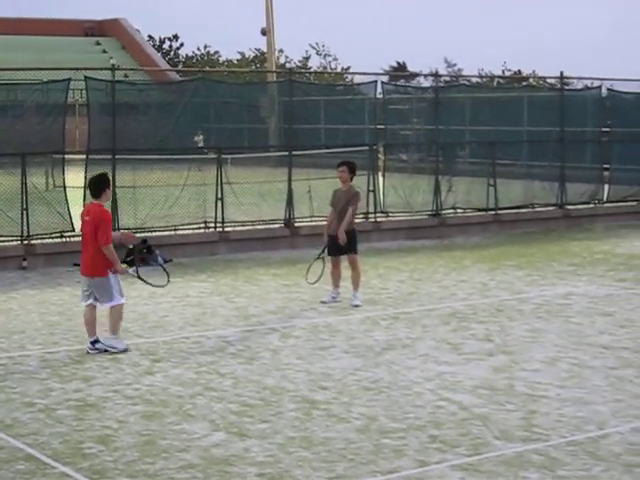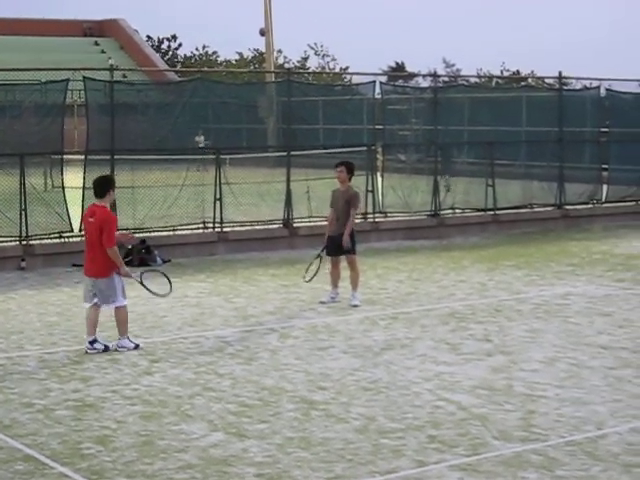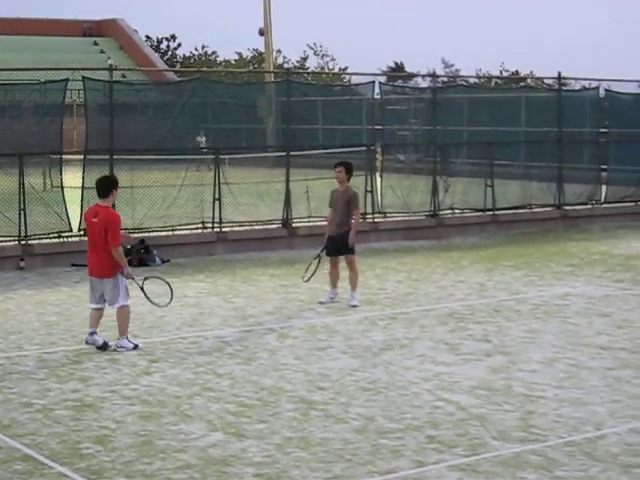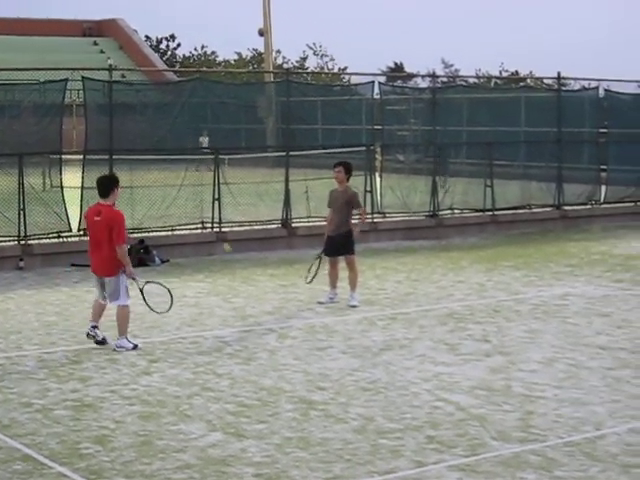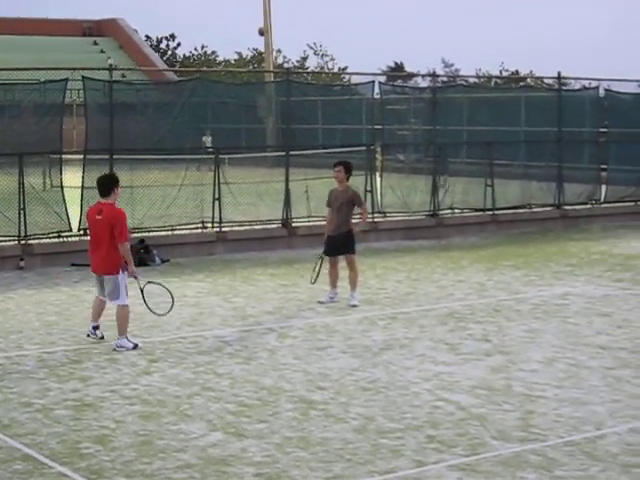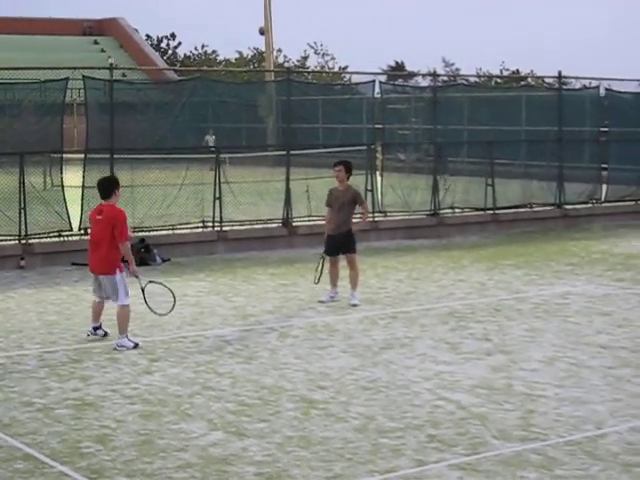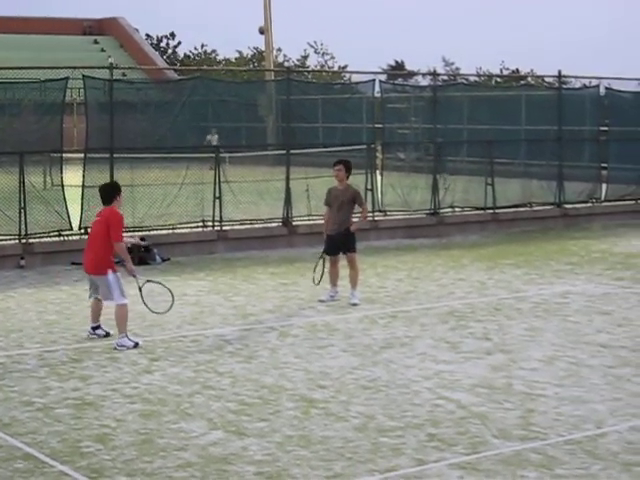
dt=0.1s
person 1, frame 1
left shoulder: (86, 211)
right shoulder: (104, 213)
right elbow: (105, 245)
left wrist: (119, 236)
right wrist: (117, 264)
left hip: (87, 267)
right hip: (102, 268)
left knee: (90, 304)
right knee: (117, 302)
left ankle: (93, 341)
right ankle: (113, 340)
person 1, frame 2
left shoulder: (88, 212)
right shoulder: (108, 216)
right elbow: (110, 246)
left wrist: (119, 236)
right wrist: (122, 266)
left hip: (90, 268)
right hip: (107, 269)
left knee: (93, 305)
right knee: (120, 303)
left ankle: (92, 341)
right ankle: (123, 340)
person 1, frame 3
left shoulder: (89, 213)
right shoulder: (112, 216)
right elbow: (115, 247)
right wrist: (125, 267)
left hip: (94, 268)
right hip: (111, 269)
left knee: (98, 304)
right knee: (123, 303)
left ankle: (92, 333)
right ankle: (122, 341)
person 1, frame 4
left shoulder: (90, 212)
right shoulder: (116, 215)
right elbow: (120, 245)
right wrist: (128, 266)
left hip: (96, 265)
right hip: (113, 267)
left knee: (102, 297)
right knee: (122, 303)
left ankle: (93, 327)
right ankle: (122, 340)
person 1, frame 5
left shoulder: (91, 211)
right shoulder: (118, 213)
right elbow: (122, 243)
right wrist: (130, 264)
left hip: (96, 263)
right hip: (113, 265)
left knee: (101, 295)
right knee: (122, 302)
left ankle: (94, 327)
right ankle: (122, 340)
person 1, frame 6
left shoulder: (95, 212)
right shoulder: (118, 213)
right elbow: (123, 243)
left wrist: (125, 236)
right wrist: (131, 263)
left hip: (95, 263)
right hip: (110, 265)
left knee: (100, 296)
right knee: (123, 301)
left ankle: (95, 328)
right ankle: (122, 339)
person 1, frame 7
left shoulder: (100, 215)
right shoulder: (115, 215)
right elbow: (117, 243)
left wrist: (131, 241)
right wrist: (128, 263)
left hip: (89, 263)
right hip: (103, 265)
left knee: (97, 295)
right knee: (120, 301)
left ankle: (95, 328)
right ankle: (122, 339)
person 2, frame 1
left shoulder: (354, 193)
right shoulder: (336, 192)
left elbow: (350, 213)
left wrist: (342, 230)
right wrist: (326, 231)
left hip: (348, 233)
right hip: (334, 233)
left knee: (353, 262)
right knee: (335, 263)
left ankle: (356, 295)
right ankle: (335, 293)
person 2, frame 2
left shoulder: (353, 193)
right shoulder: (334, 192)
left elbow: (353, 215)
left wrist: (347, 234)
right wrist: (327, 232)
left hip: (346, 234)
right hip: (333, 234)
left knee: (352, 263)
right knee: (334, 263)
left ankle: (355, 295)
right ankle: (334, 293)
person 2, frame 3
left shoulder: (352, 194)
right shoulder: (333, 193)
left elbow: (357, 215)
left wrist: (353, 233)
right wrist: (327, 232)
left hip: (346, 234)
right hip: (332, 234)
left knee: (351, 263)
right knee: (333, 264)
left ankle: (354, 295)
right ankle: (333, 294)
person 2, frame 4
left shoulder: (351, 194)
right shoulder: (332, 193)
left elbow: (362, 213)
left wrist: (357, 228)
right wrist: (326, 232)
left hip: (345, 233)
right hip: (332, 234)
left knee: (351, 263)
right knee: (332, 263)
left ankle: (353, 295)
right ankle: (332, 294)
person 2, frame 5
left shoulder: (352, 193)
right shoulder: (332, 192)
left elbow: (365, 211)
right wrist: (326, 232)
left hip: (346, 233)
right hip: (332, 234)
left knee: (351, 263)
right knee: (332, 263)
left ankle: (353, 295)
right ankle: (333, 293)
person 2, frame 6
left shoulder: (354, 192)
right shoulder: (331, 192)
left elbow: (366, 210)
right elbow: (329, 213)
right wrist: (326, 231)
left hip: (346, 232)
right hip: (332, 233)
left knee: (351, 262)
right knee: (333, 262)
left ankle: (354, 294)
right ankle: (333, 292)
person 2, frame 7
left shoulder: (353, 192)
right shoulder: (330, 191)
left elbow: (364, 210)
right elbow: (327, 212)
left wrist: (357, 224)
right wrist: (325, 231)
left hip: (347, 232)
right hip: (331, 233)
left knee: (352, 261)
right knee: (333, 262)
left ankle: (354, 293)
right ankle: (333, 292)
